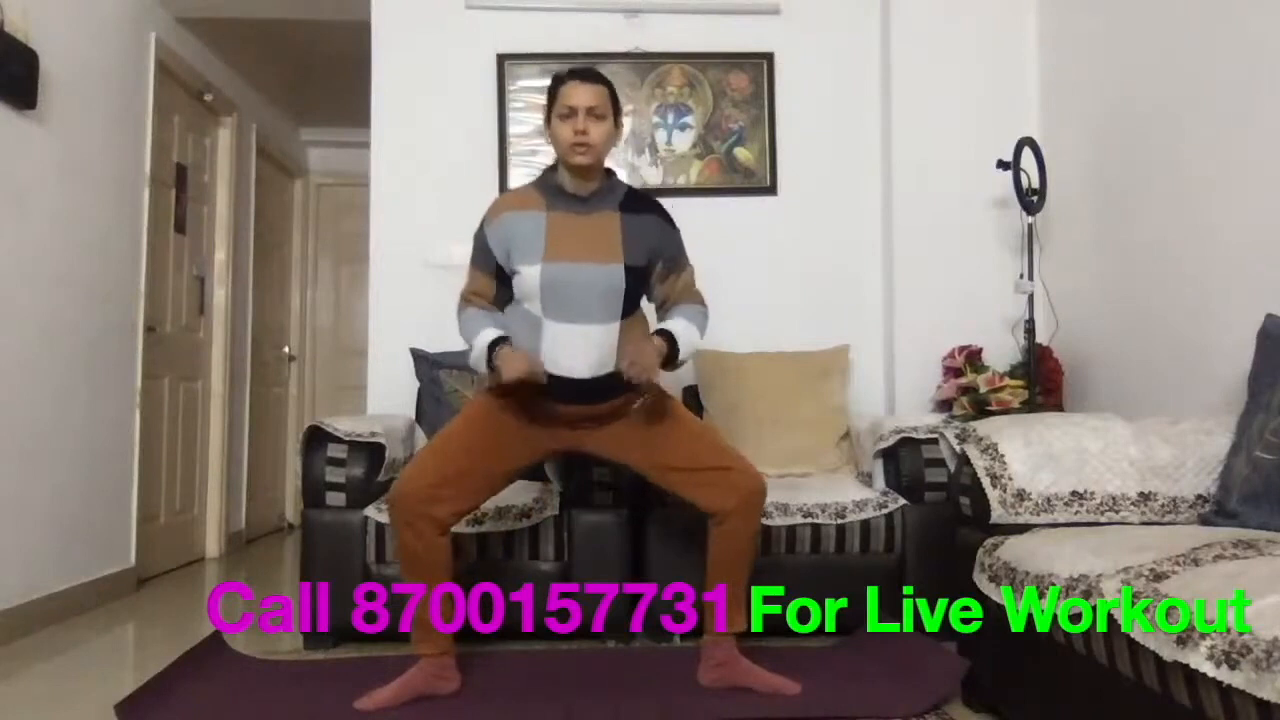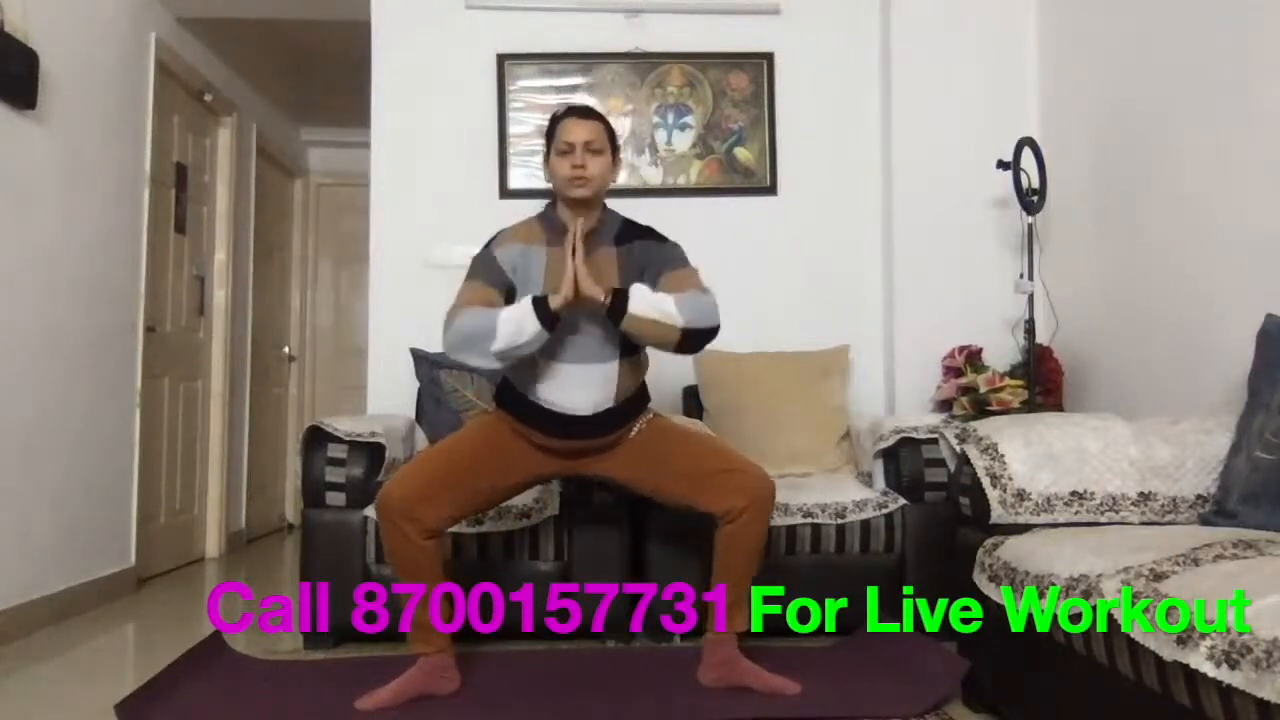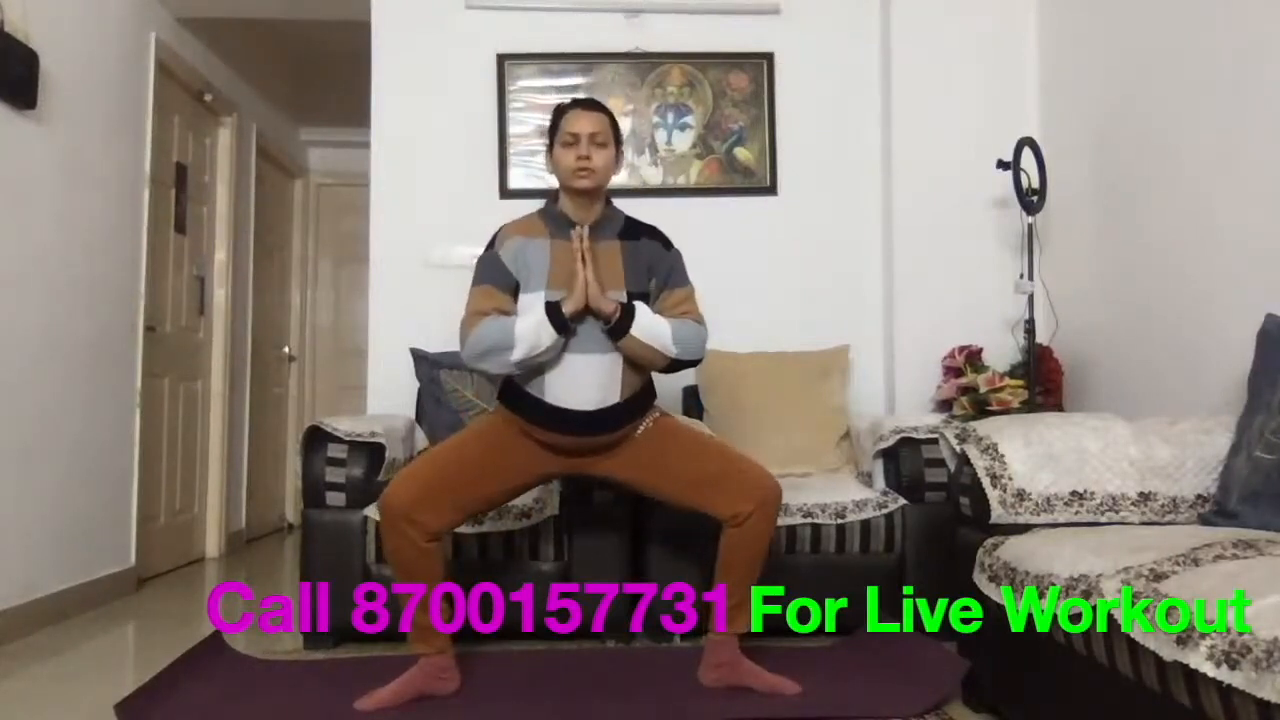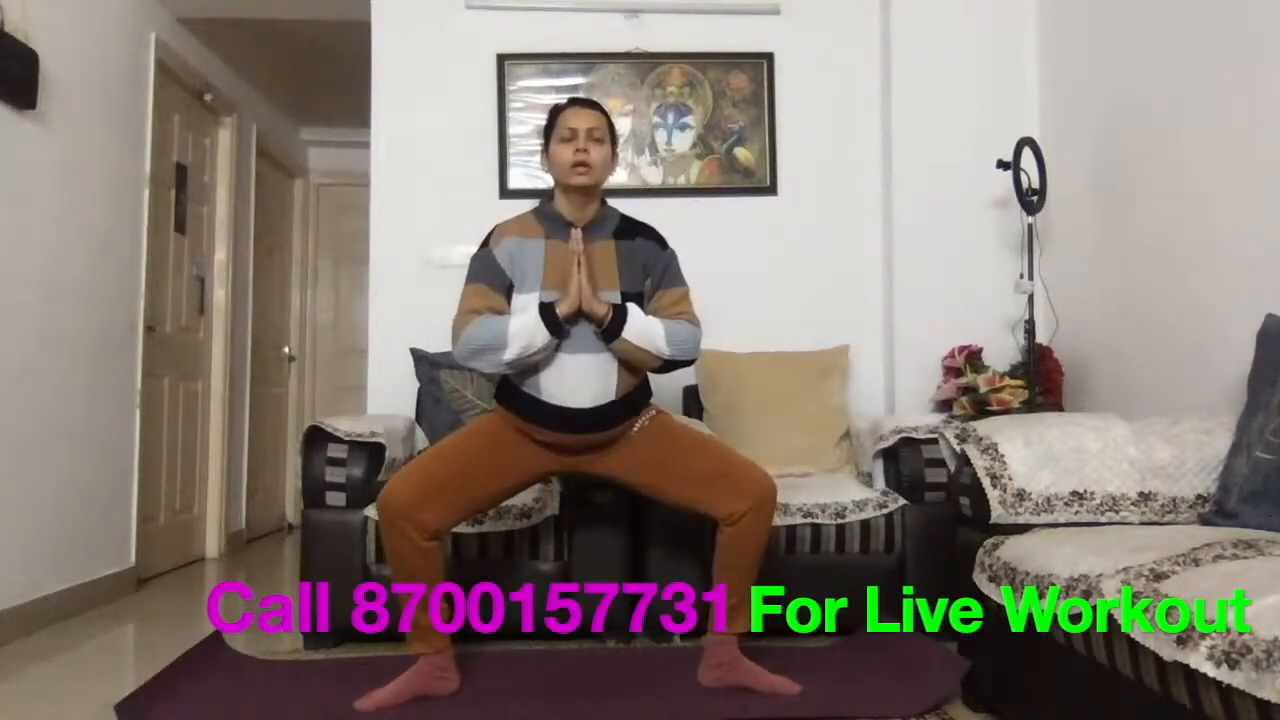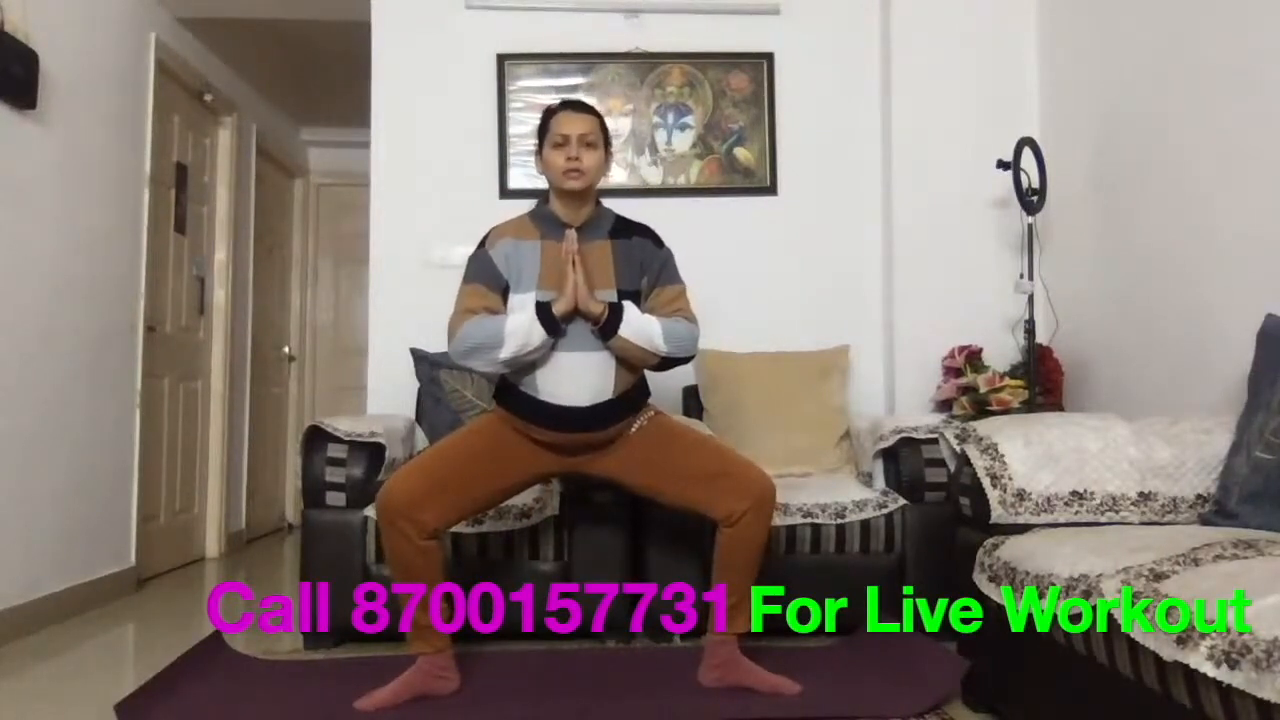
dt=1s
person 1, frame 1
left shoulder: (646, 218)
right shoulder: (508, 215)
left elbow: (688, 304)
right elbow: (475, 304)
left wrist: (664, 345)
right wrist: (496, 353)
left hip: (623, 403)
right hip: (525, 399)
left knee: (741, 490)
right knee: (414, 499)
left ankle: (721, 654)
right ankle: (434, 661)
person 1, frame 2
left shoulder: (647, 247)
right shoulder: (510, 247)
left elbow: (702, 320)
right elbow: (461, 336)
left wrist: (604, 294)
right wrist: (551, 301)
left hip: (623, 429)
right hip: (521, 428)
left knee: (751, 491)
right knee: (401, 504)
left ankle: (722, 654)
right ankle: (433, 662)
person 1, frame 3
left shoulder: (650, 246)
right shoulder: (514, 242)
left elbow: (690, 345)
right elbow: (478, 346)
left wrist: (613, 310)
right wrist: (563, 309)
left hip: (630, 427)
right hip: (527, 427)
left knee: (757, 495)
right knee: (403, 506)
left ankle: (723, 654)
right ankle: (434, 662)
person 1, frame 4
left shoulder: (645, 245)
right shoulder: (507, 241)
left elbow: (684, 344)
right elbow: (470, 344)
left wrist: (605, 313)
right wrist: (556, 310)
left hip: (626, 426)
right hip: (523, 426)
left knee: (752, 493)
right knee: (403, 504)
left ankle: (723, 654)
right ankle: (433, 662)
person 1, frame 5
left shoulder: (641, 244)
right shoulder: (503, 244)
left elbow: (682, 341)
right elbow: (466, 344)
left wrist: (602, 310)
right wrist: (553, 309)
left hip: (624, 426)
right hip: (522, 427)
left knee: (751, 493)
right knee: (401, 503)
left ankle: (723, 654)
right ankle: (433, 661)
